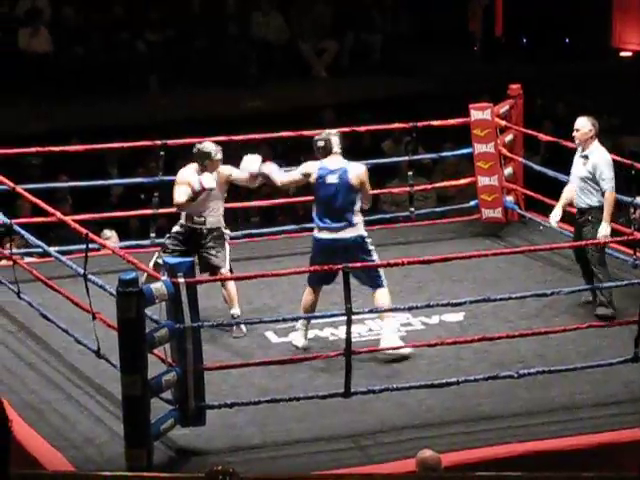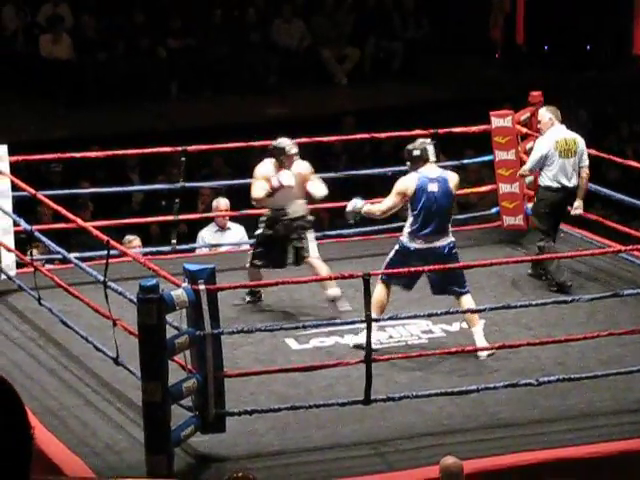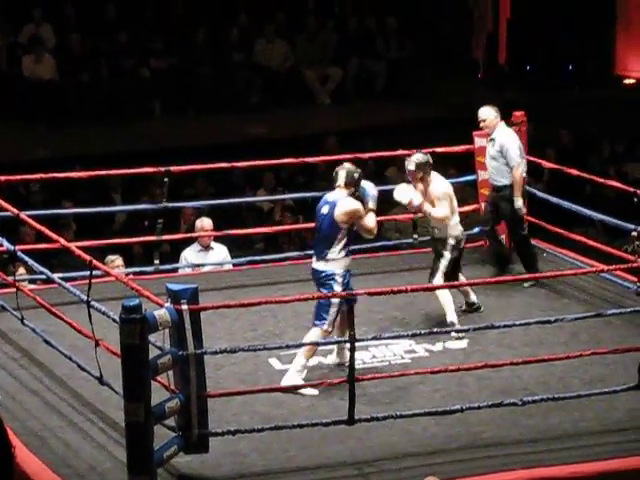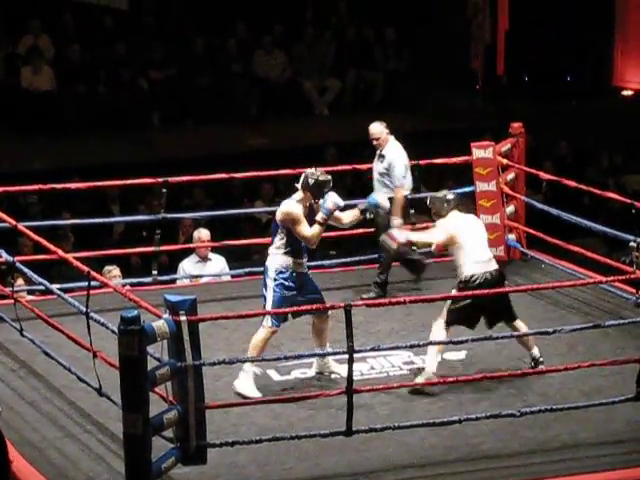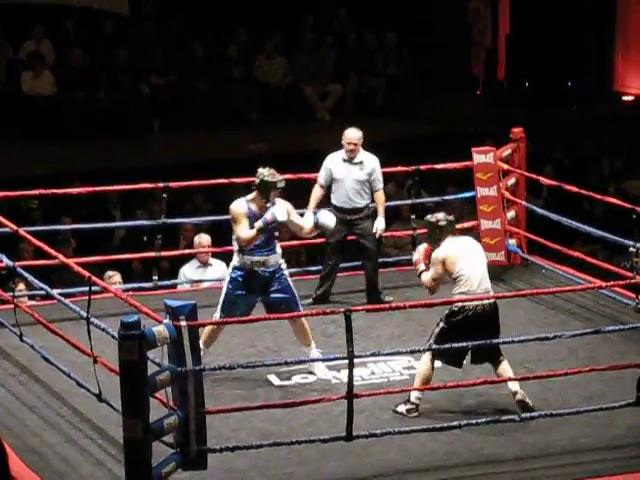
dt=1s
person 1, frame 1
left shoulder: (311, 169)
right shoulder: (358, 170)
left elbow: (283, 180)
right elbow: (366, 202)
left wrist: (269, 170)
left hip: (323, 240)
right hip: (353, 238)
left knee: (314, 286)
right knee: (378, 285)
left ankle: (301, 335)
right ankle: (389, 336)
person 1, frame 2
left shoulder: (407, 182)
right shoulder: (452, 179)
left elbow: (381, 211)
left wrist: (360, 207)
left hip: (411, 247)
right hip: (443, 247)
left knee: (384, 282)
right knee: (462, 293)
left ankle: (370, 334)
right ankle: (481, 343)
person 1, frame 3
left shoulder: (326, 199)
right shoulder: (351, 206)
right elbow: (370, 230)
right wrist: (370, 204)
left hip: (322, 266)
right hip: (333, 271)
left knee: (348, 306)
right knee: (323, 325)
left ankle: (340, 352)
right ankle: (293, 375)
person 1, frame 4
left shoulder: (312, 205)
right shoulder: (290, 209)
left elbow: (343, 220)
right elbow: (311, 239)
left wrist: (364, 208)
right wrist: (324, 214)
left hip: (298, 270)
right hip: (281, 272)
left knee: (322, 314)
right knee: (271, 325)
left ankle: (323, 361)
right ankle: (245, 375)
person 1, frame 5
left shoulder: (282, 206)
right shoulder: (239, 207)
left elbow: (305, 229)
right elbow: (244, 241)
left wrist: (317, 223)
right wrist: (264, 223)
left hip: (274, 269)
right hip: (244, 271)
left knee: (296, 315)
right knee: (222, 318)
left ankle: (315, 359)
person 2, frame 1
left shoulder: (225, 172)
right shoulder: (185, 174)
left elbow: (252, 182)
right elbow: (179, 205)
left wrist: (254, 172)
right wrist: (197, 191)
left hip: (213, 230)
right hip: (187, 229)
left knee: (223, 272)
left ankle: (237, 318)
person 2, frame 2
left shoulder: (302, 167)
right shoulder: (263, 169)
left elbow: (314, 186)
right elbow: (256, 200)
left wrist: (318, 190)
right wrist: (273, 188)
left hip: (298, 219)
right hip: (274, 220)
left knee: (311, 259)
right knee: (255, 262)
left ankle: (334, 296)
right ankle: (254, 293)
person 2, frame 3
left shoulder: (437, 187)
right shoulder: (424, 184)
left elbow: (444, 216)
right elbow: (425, 208)
left wrist: (420, 206)
right wrist: (410, 200)
left hip: (450, 238)
right hip: (443, 236)
left knee: (437, 282)
right knee: (451, 273)
left ankle: (454, 325)
right ankle: (472, 302)
person 2, frame 4
left shoulder: (447, 223)
right shoulder: (473, 219)
left elbow: (435, 240)
left wrist: (405, 236)
left hip: (473, 281)
right hip: (494, 274)
left knee: (442, 323)
right knee: (510, 320)
left ankle: (429, 372)
right ankle: (536, 358)
person 2, frame 5
left shoulder: (440, 254)
right shoulder: (472, 242)
left elbow: (431, 287)
left wrist: (421, 267)
left hip: (464, 310)
right hip: (489, 307)
left knee: (429, 353)
right knee: (494, 355)
left ankle: (412, 402)
right ankle: (518, 393)
person 3, frame 1
left shoulder: (599, 157)
right shoulder: (580, 155)
left elbow: (609, 192)
right elbow: (572, 185)
left wrist: (606, 223)
right wrist: (559, 207)
left hip: (594, 214)
right hip: (584, 213)
left knee: (596, 260)
right knee: (582, 256)
left ankle: (606, 306)
right ankle: (596, 295)
person 3, frame 2
left shoulder: (545, 141)
right shoulder: (577, 139)
left elbow: (529, 170)
right elbow: (584, 173)
left wrist: (520, 173)
right wrist: (579, 199)
left hip: (548, 193)
right hip: (567, 193)
left knee: (544, 238)
right knee: (550, 234)
left ankle: (560, 279)
right ankle: (540, 269)
person 3, frame 3
left shoulder: (507, 137)
right shoulder: (493, 138)
left elbow: (517, 169)
left wrist: (518, 197)
left hip: (508, 191)
right hip: (497, 190)
left knee: (518, 234)
right knee: (488, 228)
left ankle: (533, 273)
right ankle: (502, 265)
person 3, frame 4
left shoulder: (396, 154)
right shoulder: (382, 151)
left elbow: (400, 188)
left wrist: (396, 216)
left hip: (394, 205)
right hip: (385, 204)
left ankle: (380, 287)
right ankle: (417, 262)
person 3, frame 5
left shoulder: (371, 161)
right shoulder: (332, 159)
left elbow: (378, 191)
right elbow: (320, 186)
left wrist: (381, 217)
right wrist: (310, 211)
left hip: (362, 214)
right hip: (339, 214)
left knee: (371, 255)
right knee: (331, 255)
left ankle: (374, 295)
right ankle: (321, 294)
